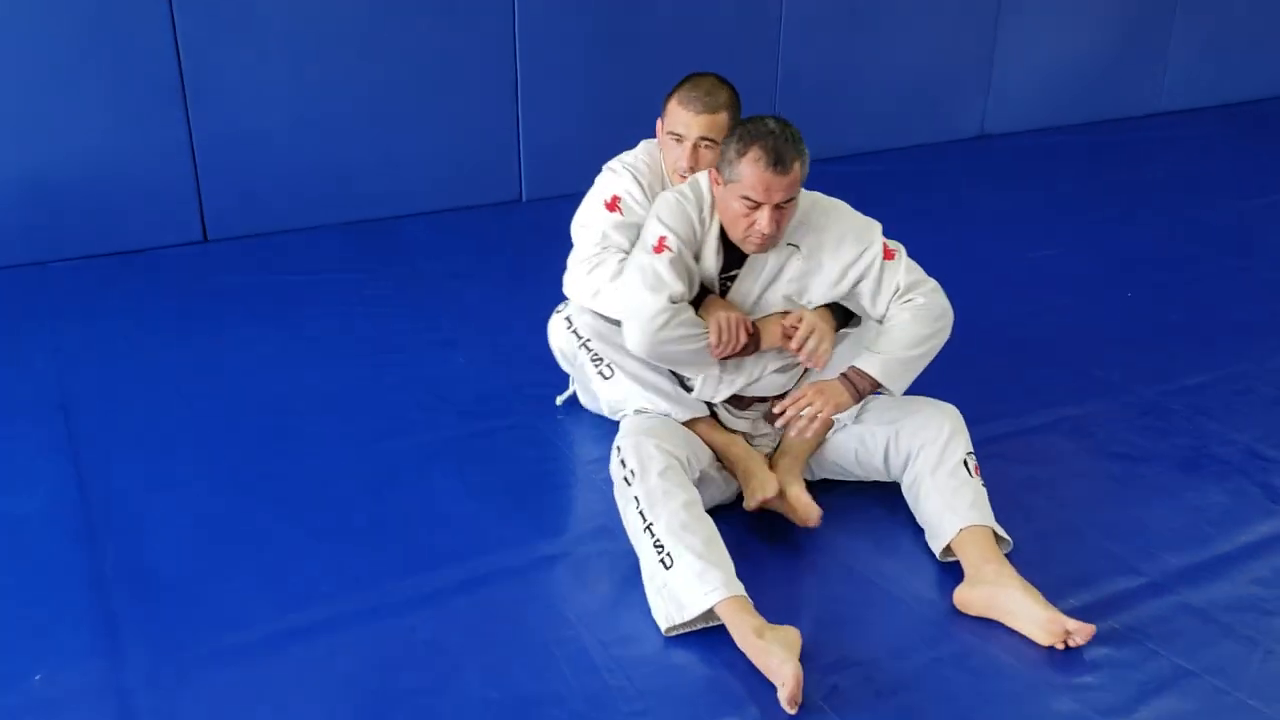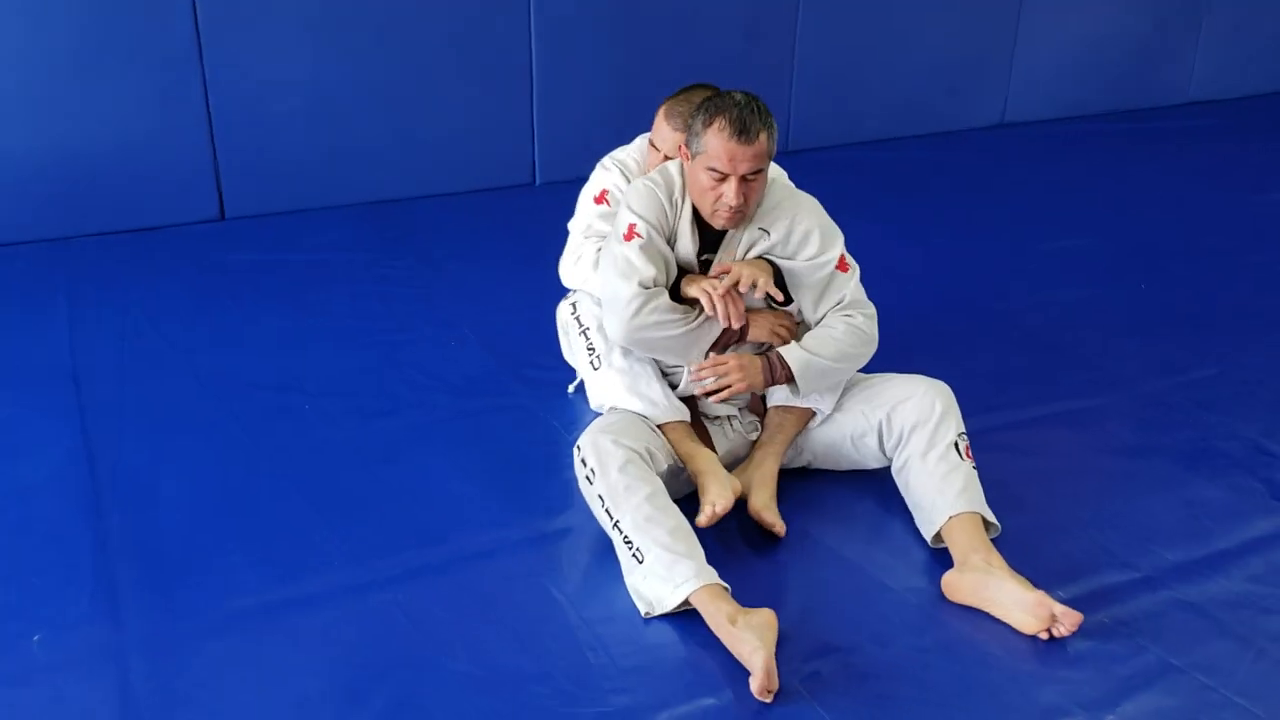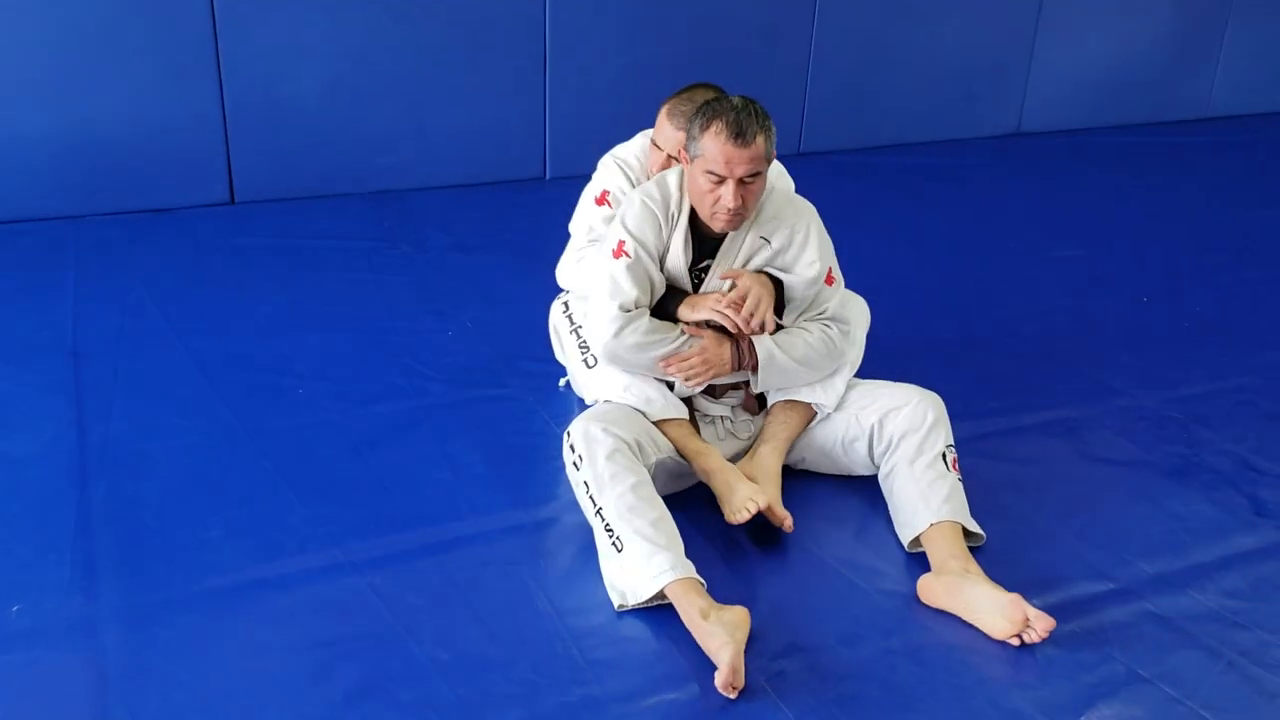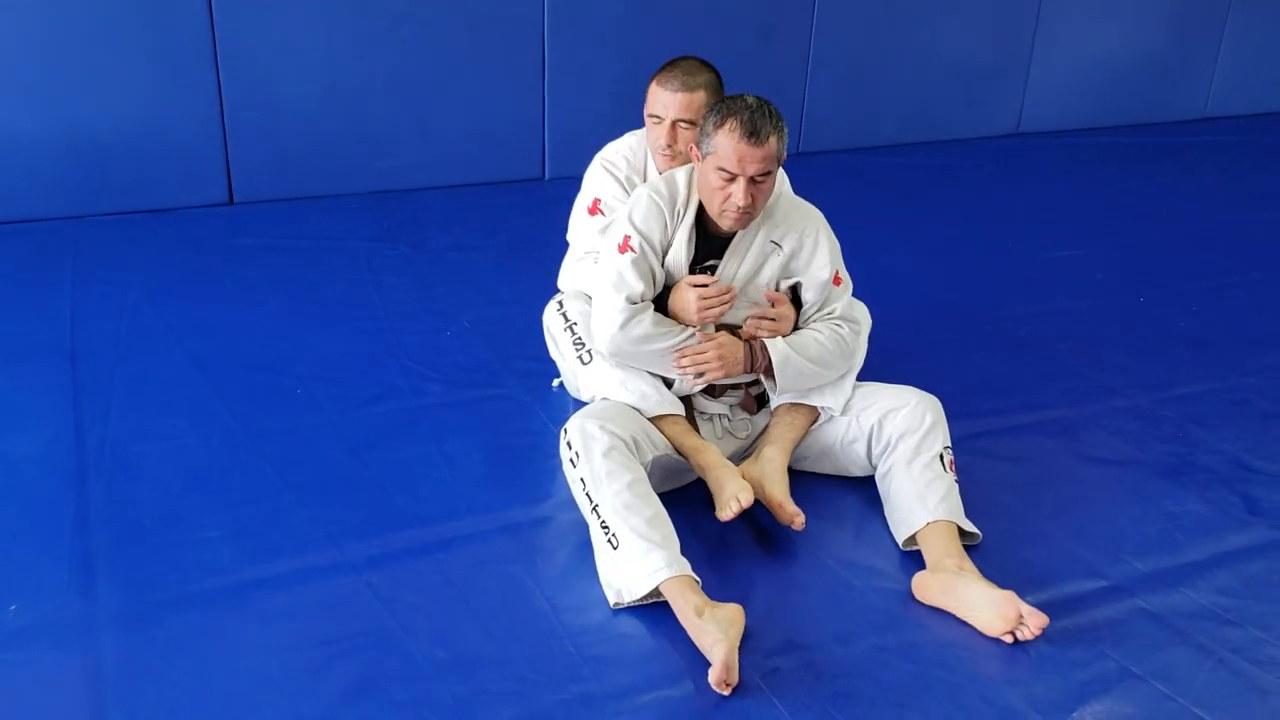
dt=0.4s
person 1, frame 1
left shoulder: (829, 224)
right shoulder: (678, 214)
left elbow: (926, 305)
right elbow: (647, 330)
left wrist: (852, 384)
right wrist: (750, 338)
left hip: (795, 417)
left knee: (933, 424)
right knee: (641, 450)
left ankle: (989, 576)
right ankle: (749, 629)
person 1, frame 2
left shoulder: (797, 215)
right shoulder: (650, 202)
left elbow: (856, 325)
right elbow: (628, 319)
left wrist: (768, 367)
right wrist: (732, 327)
left knee: (924, 400)
right knee: (603, 448)
left ankle: (978, 566)
right ankle: (724, 616)
person 1, frame 3
left shoulder: (795, 220)
right shoulder: (646, 212)
left elbow: (827, 336)
right elbow: (613, 335)
right wrist: (703, 342)
left knee: (915, 410)
right knee: (592, 440)
left ankle: (953, 571)
right ankle: (699, 611)
person 1, frame 4
left shoulder: (802, 225)
right shoulder: (654, 209)
left elbow: (841, 334)
right elbow: (616, 329)
left wrist: (753, 356)
right wrist: (709, 348)
left hip: (773, 404)
right hip: (671, 407)
left knee: (913, 412)
right knee: (589, 437)
left ankle: (948, 570)
right ankle: (694, 609)
person 2, frame 1
right shoulder: (627, 178)
right elbow: (589, 274)
left wrist: (828, 313)
right wrist: (699, 306)
right knee: (571, 323)
right ankle: (736, 454)
person 2, frame 2
left shoulder: (766, 181)
right shoulder: (624, 170)
right elbow: (581, 260)
right wrist: (683, 283)
right knee: (582, 312)
left ankle: (763, 465)
right ankle: (702, 463)
person 2, frame 3
left shoulder: (768, 177)
right shoulder: (625, 167)
right elbow: (582, 264)
left wrist: (770, 283)
right wrist: (679, 305)
left hip: (745, 349)
left knee: (851, 308)
right knee: (574, 311)
right ankle: (708, 462)
person 2, frame 4
right shoulder: (617, 165)
right elbow: (583, 269)
left wrist: (791, 305)
right wrist: (665, 302)
right knee: (567, 310)
left ankle: (772, 457)
right ankle: (706, 459)
